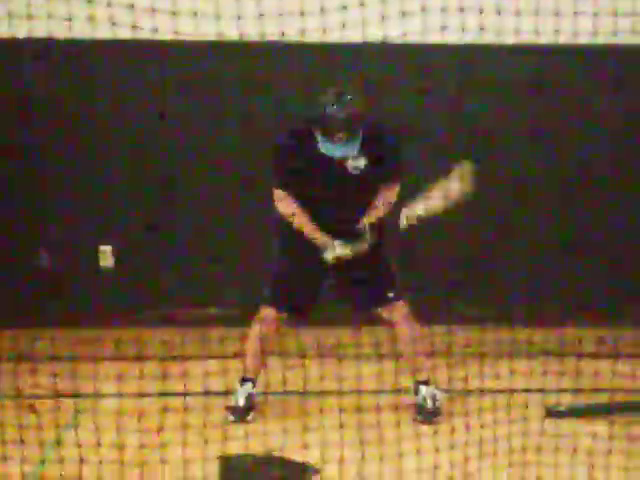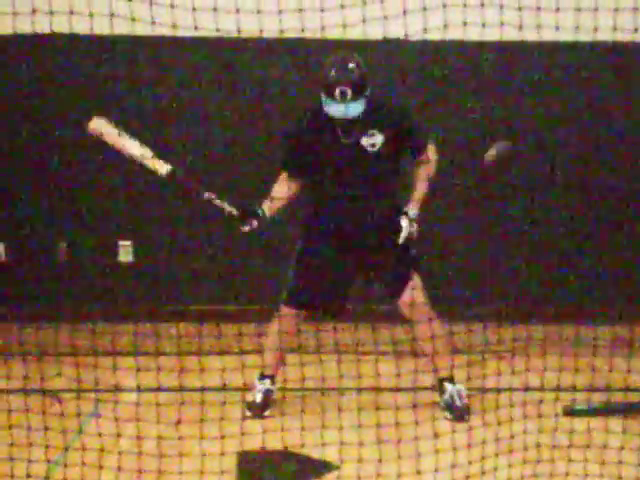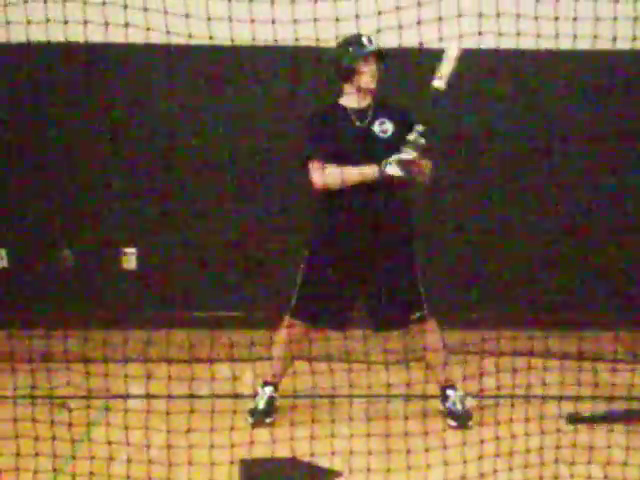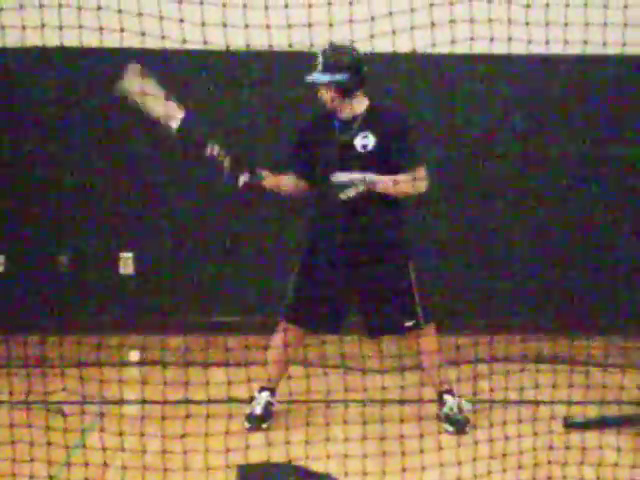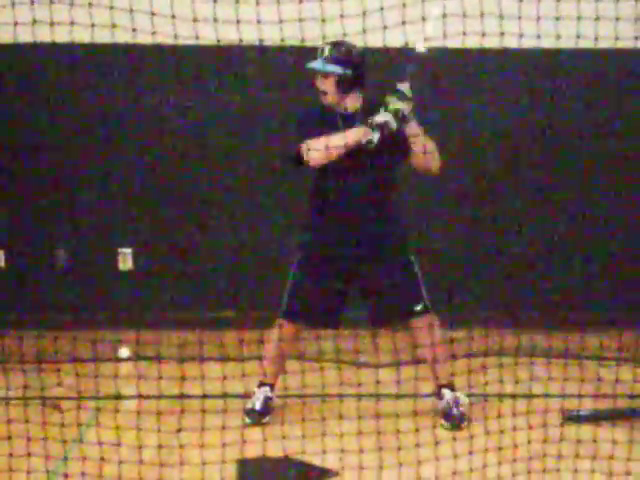
dt=1s
person 1, frame 1
left shoulder: (380, 141)
right shoulder: (295, 142)
left elbow: (389, 188)
right elbow: (284, 200)
left wrist: (369, 225)
right wrist: (325, 242)
left hip: (360, 239)
right hip: (305, 238)
left knee: (397, 309)
right knee: (270, 313)
left ankle: (423, 387)
right ankle: (247, 388)
person 1, frame 2
left shoulder: (391, 117)
right shoulder: (308, 127)
left elbow: (427, 157)
right elbow: (291, 178)
left wrist: (412, 209)
right wrist: (264, 211)
left hip: (385, 229)
right hip: (327, 233)
left knee: (415, 302)
right knee: (291, 309)
left ankle: (447, 384)
right ankle: (266, 384)
person 1, frame 3
left shoulder: (395, 115)
right shoulder: (323, 119)
right elbow: (320, 176)
right wrist: (380, 167)
left hip: (390, 238)
right hip: (335, 240)
left knee: (419, 316)
right knee: (299, 318)
left ankle: (450, 392)
right ankle: (269, 390)
person 1, frame 4
left shoulder: (390, 122)
right shoulder: (316, 127)
left elbow: (418, 181)
right elbow: (303, 181)
left wrist: (368, 180)
right wrist: (264, 179)
left hip: (382, 245)
right hip: (328, 244)
left knee: (416, 323)
right knee: (294, 321)
left ankle: (448, 398)
right ankle: (266, 396)
person 1, frame 5
left shoulder: (386, 114)
right shoulder: (314, 118)
left elbow: (431, 164)
right elbow: (314, 154)
left wrist: (408, 120)
right wrist: (369, 127)
left hip: (381, 238)
right hip: (326, 240)
left knee: (420, 314)
right knee: (290, 319)
left ankle: (446, 391)
right ankle: (265, 390)
